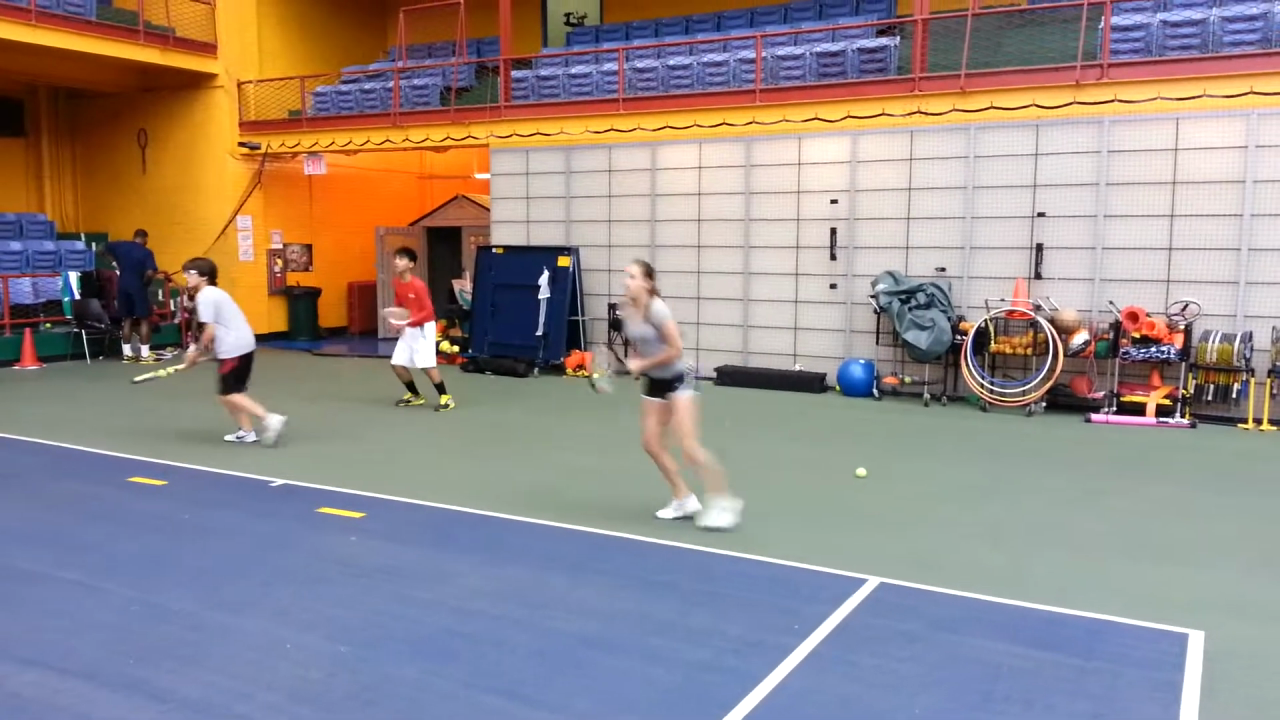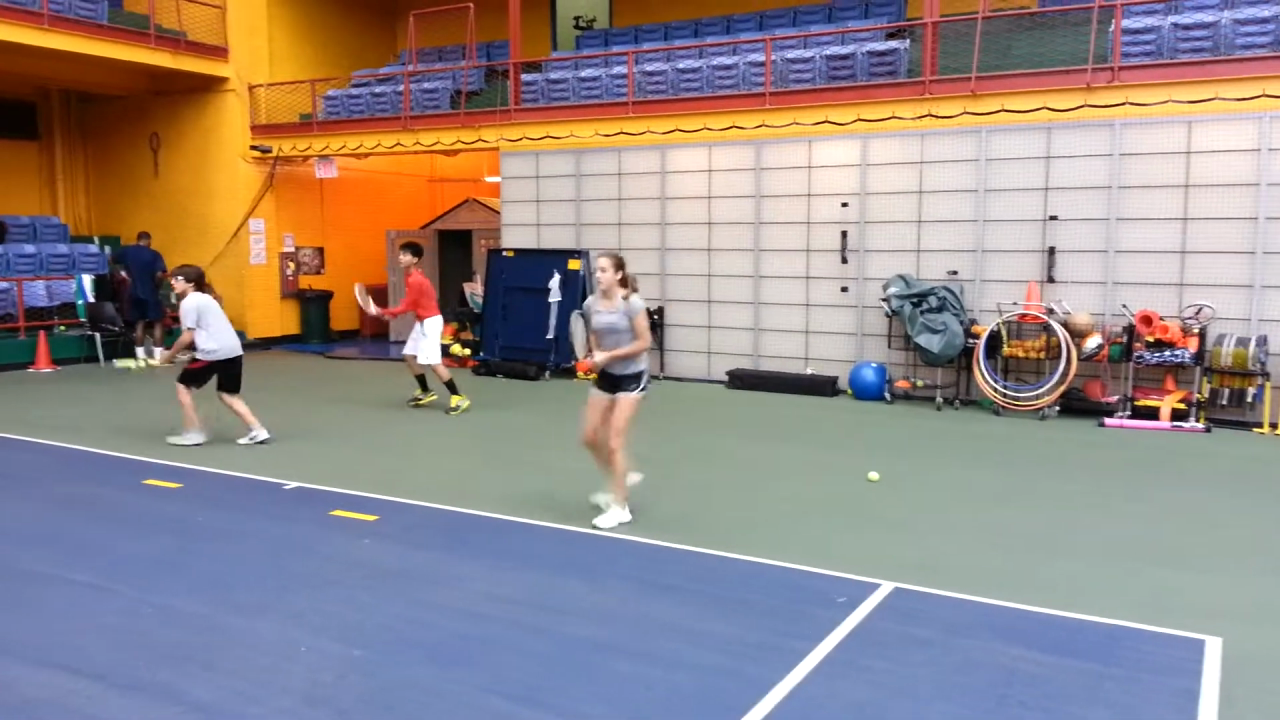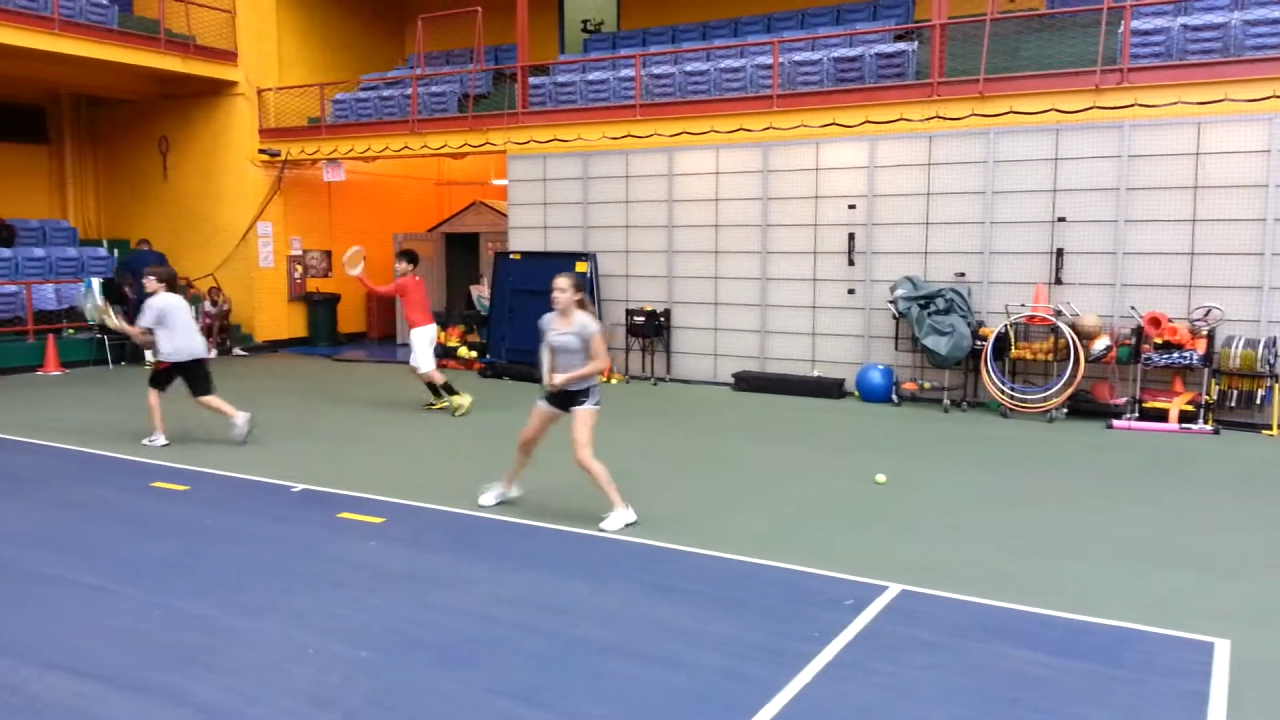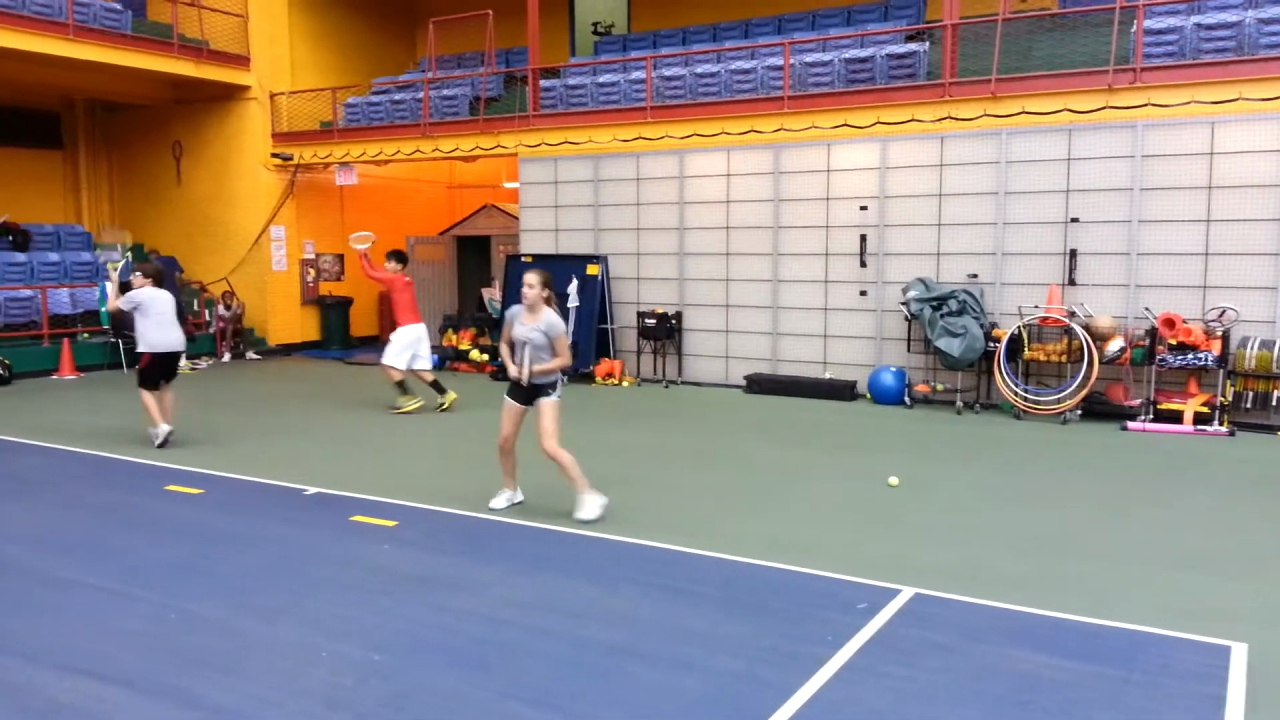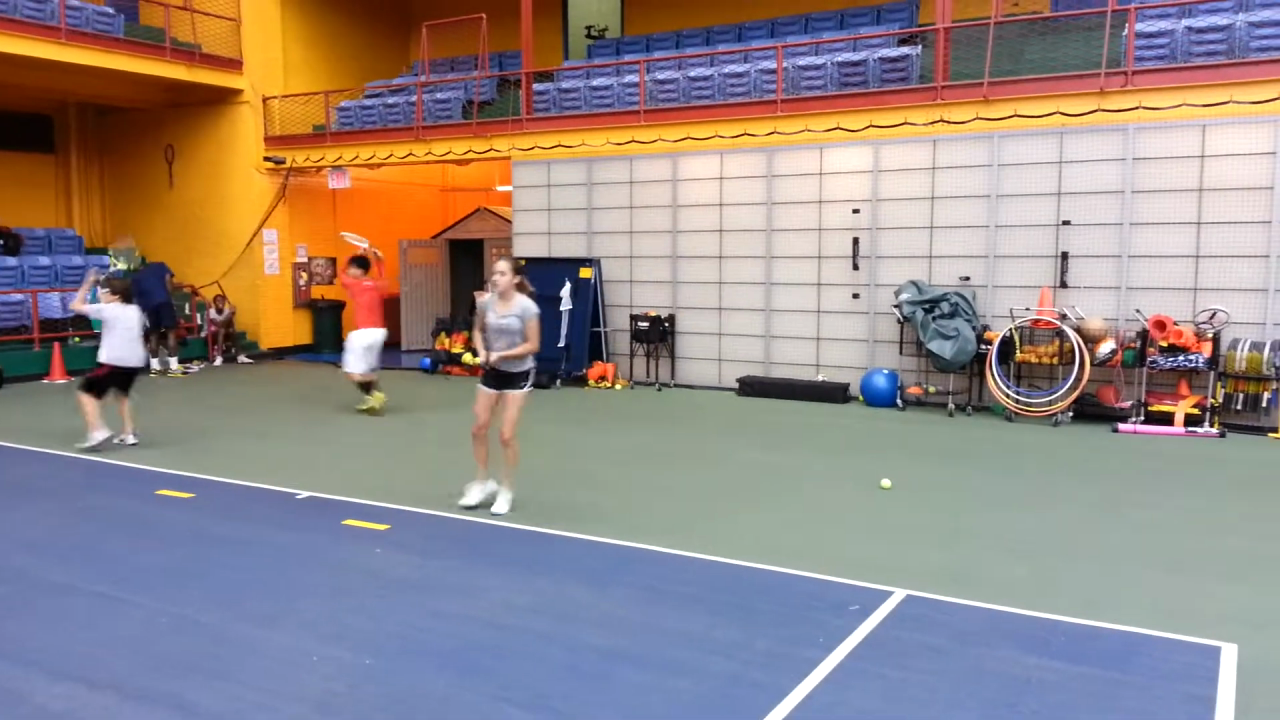
dt=0.2s
person 1, frame 1
left shoulder: (658, 310)
right shoulder: (627, 311)
left elbow: (677, 350)
left wrist: (643, 364)
right wrist: (638, 364)
left hip: (678, 377)
right hip: (654, 379)
left knee: (688, 446)
right knee: (651, 443)
left ankle: (723, 500)
right ankle: (685, 497)
person 1, frame 2
left shoulder: (632, 303)
right shoulder: (592, 304)
left elbow: (644, 343)
left wrist: (609, 355)
right wrist: (595, 354)
left hip: (632, 376)
right hip: (607, 375)
left knee: (614, 443)
right knee: (590, 438)
left ankle: (620, 506)
right ankle: (623, 477)
person 1, frame 3
left shoulder: (586, 324)
right shoulder: (547, 321)
left elbow: (601, 363)
left wrist: (567, 377)
right wrist: (549, 372)
left hip: (583, 392)
right hip: (556, 392)
left knee: (583, 455)
right knee: (526, 442)
left ankle: (621, 509)
right ankle: (506, 487)
person 1, frame 4
left shoulder: (553, 322)
right shoulder: (513, 313)
left elbow: (565, 360)
right elbow: (505, 344)
left wrist: (536, 369)
right wrist: (511, 366)
left hip: (547, 385)
right hip: (520, 384)
left knee: (550, 447)
right knee: (504, 442)
left ankle: (588, 495)
right ankle: (511, 490)
person 1, frame 5
left shoulder: (527, 307)
right shoulder: (486, 302)
left elbow: (533, 345)
right elbow: (478, 330)
left wrist: (502, 354)
right wrist: (481, 351)
left hip: (519, 373)
right hip: (492, 372)
left knee: (507, 436)
right knee: (479, 429)
left ankle: (505, 491)
right ankle: (483, 482)
